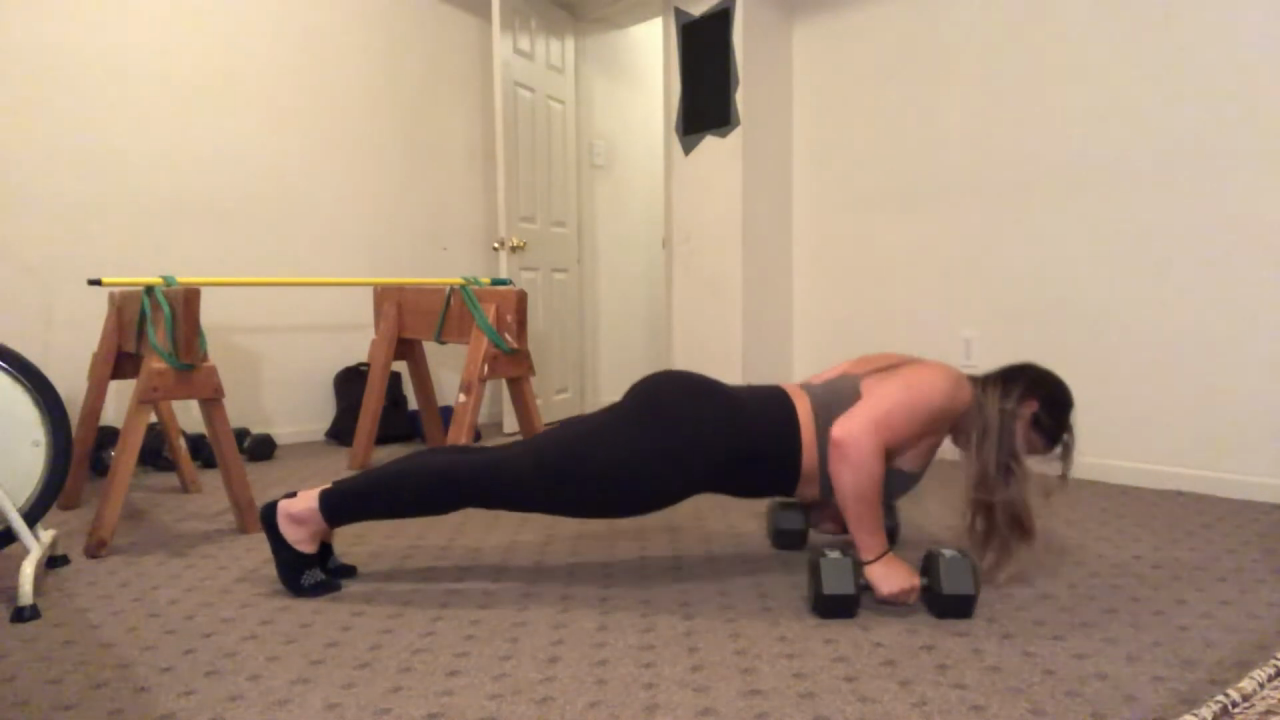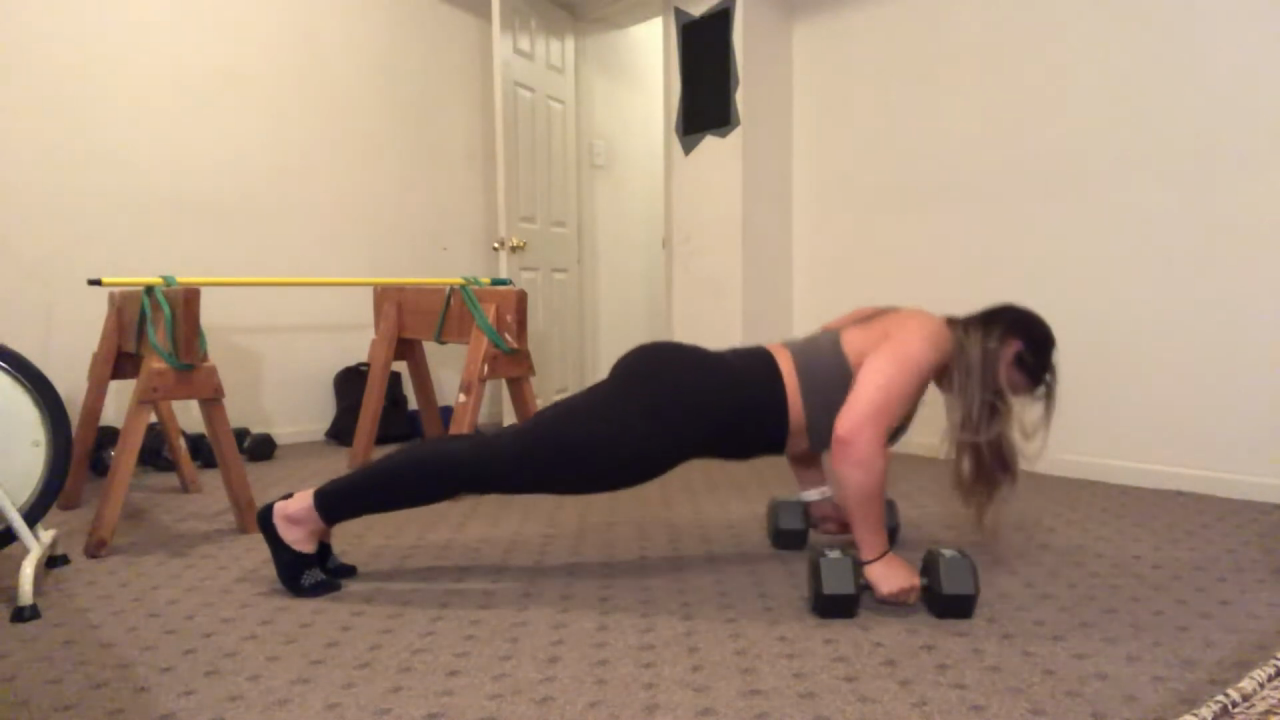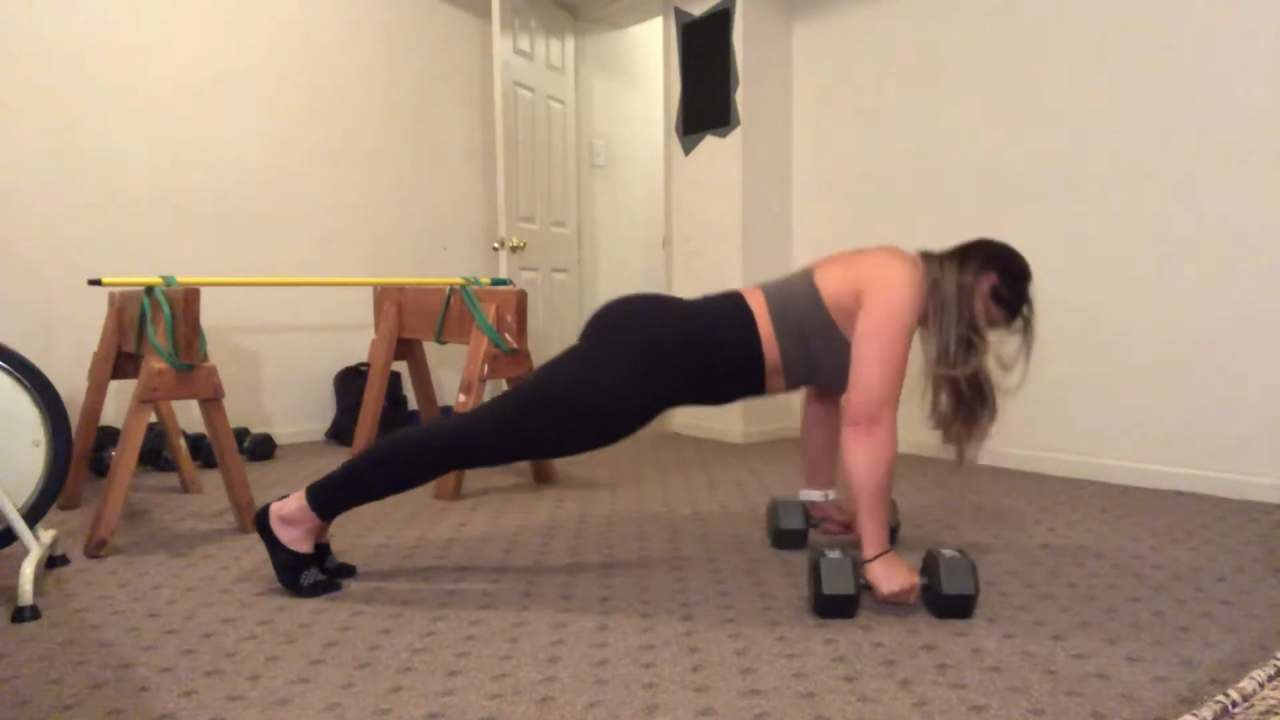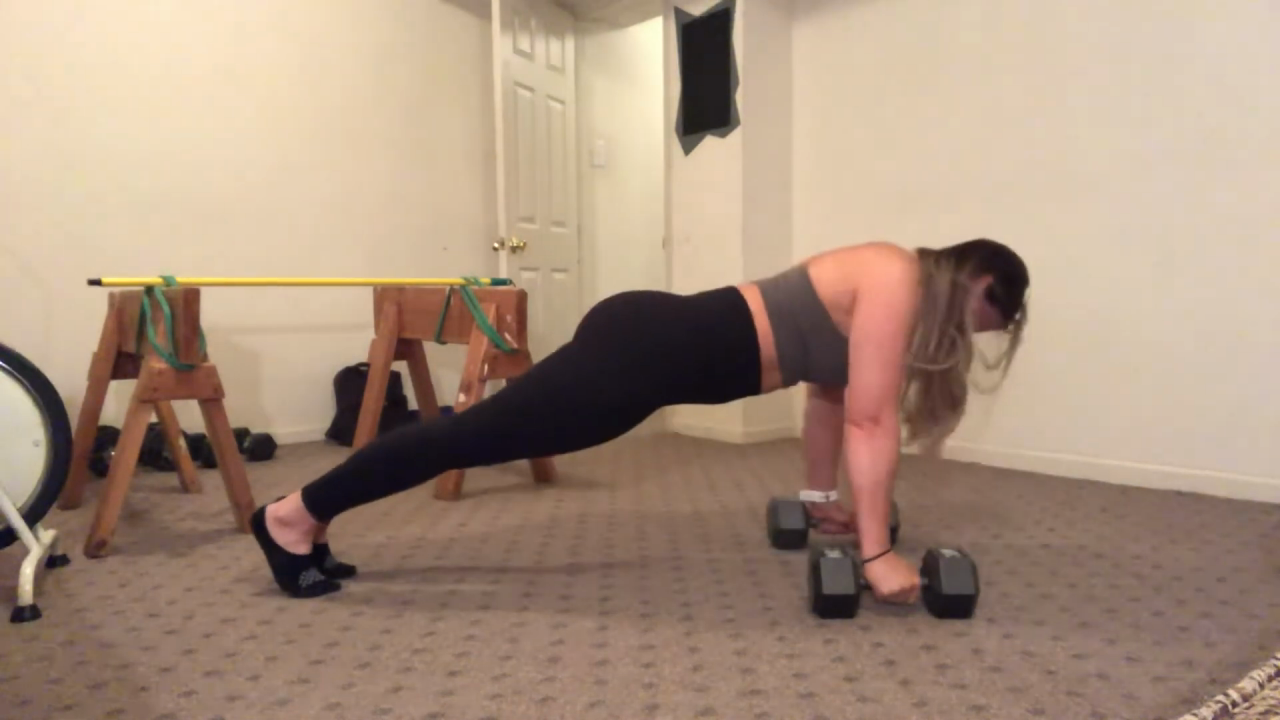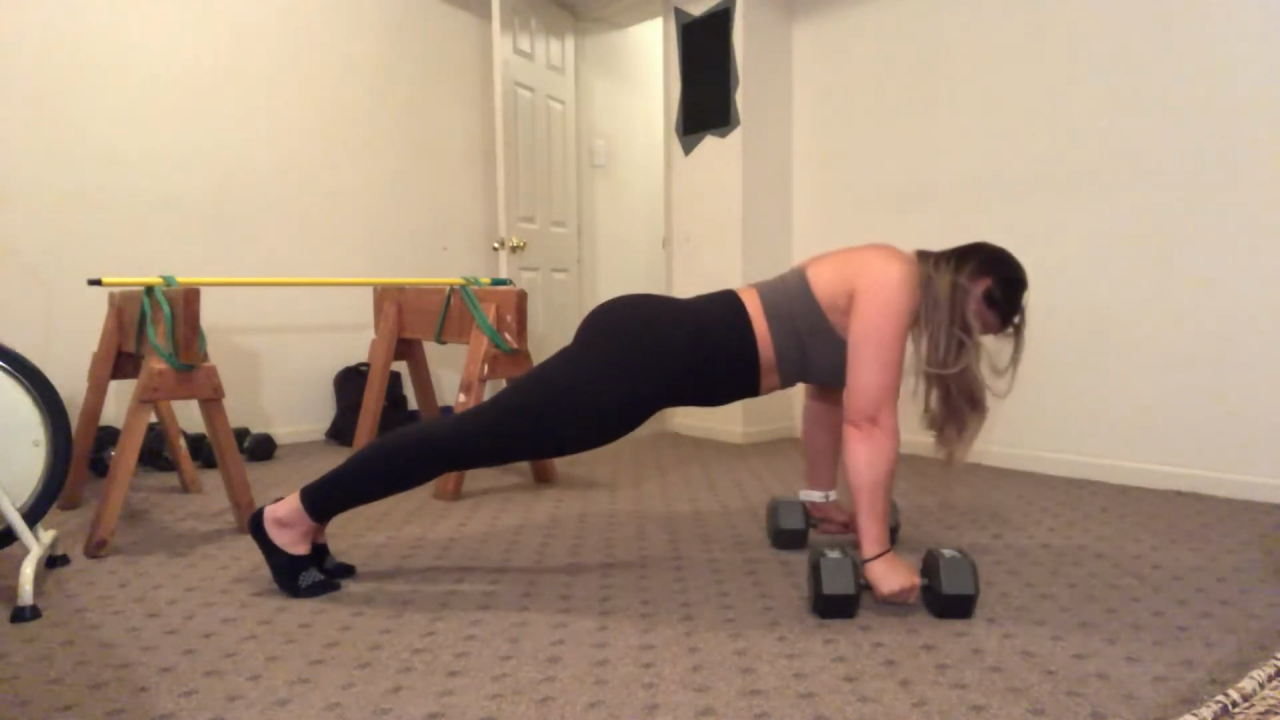
dt=0.3s
person 1, frame 1
left shoulder: (909, 373)
right shoulder: (945, 390)
right elbow: (851, 441)
left wrist: (819, 501)
right wrist: (876, 557)
left hip: (694, 416)
right hip: (690, 438)
left knee: (505, 468)
right knee: (500, 479)
left ankle: (319, 506)
right ankle: (307, 512)
person 1, frame 2
left shoulder: (897, 329)
right shoulder: (930, 338)
right elbow: (855, 434)
left wrist: (817, 498)
right wrist: (876, 555)
left hip: (682, 387)
right hip: (680, 406)
left knee: (498, 455)
right knee: (495, 464)
left ankle: (317, 505)
right ankle: (302, 512)
person 1, frame 3
left shoulder: (884, 281)
right shoulder: (902, 284)
left elbow: (824, 394)
right elbow: (865, 422)
left wrist: (819, 498)
right wrist: (876, 554)
left hip: (660, 344)
right hip: (653, 355)
left knee: (484, 435)
right knee: (480, 437)
left ankle: (312, 513)
right ankle: (296, 516)
person 1, frame 4
left shoulder: (882, 280)
right shoulder: (898, 279)
left elbow: (830, 395)
right elbow: (869, 421)
left wrist: (819, 499)
right wrist: (876, 554)
left hip: (661, 343)
right hip: (651, 349)
left knee: (484, 435)
right knee: (479, 436)
left ankle: (310, 518)
right ankle: (293, 517)
person 1, frame 5
left shoulder: (879, 282)
right shoulder: (896, 279)
left elbow: (827, 392)
right elbow: (868, 420)
left wrist: (820, 499)
right wrist: (876, 552)
left hip: (659, 347)
right hip: (648, 353)
left knee: (481, 437)
right knee: (477, 438)
left ankle: (308, 518)
right ankle: (291, 516)
